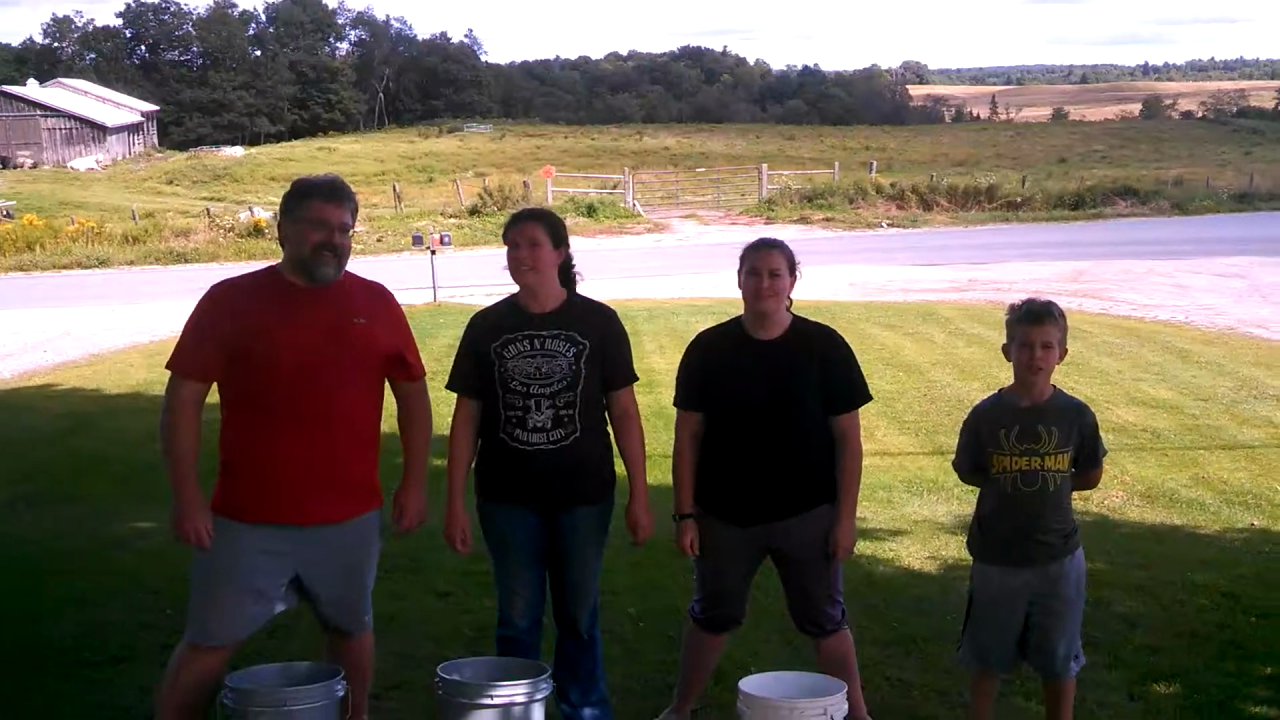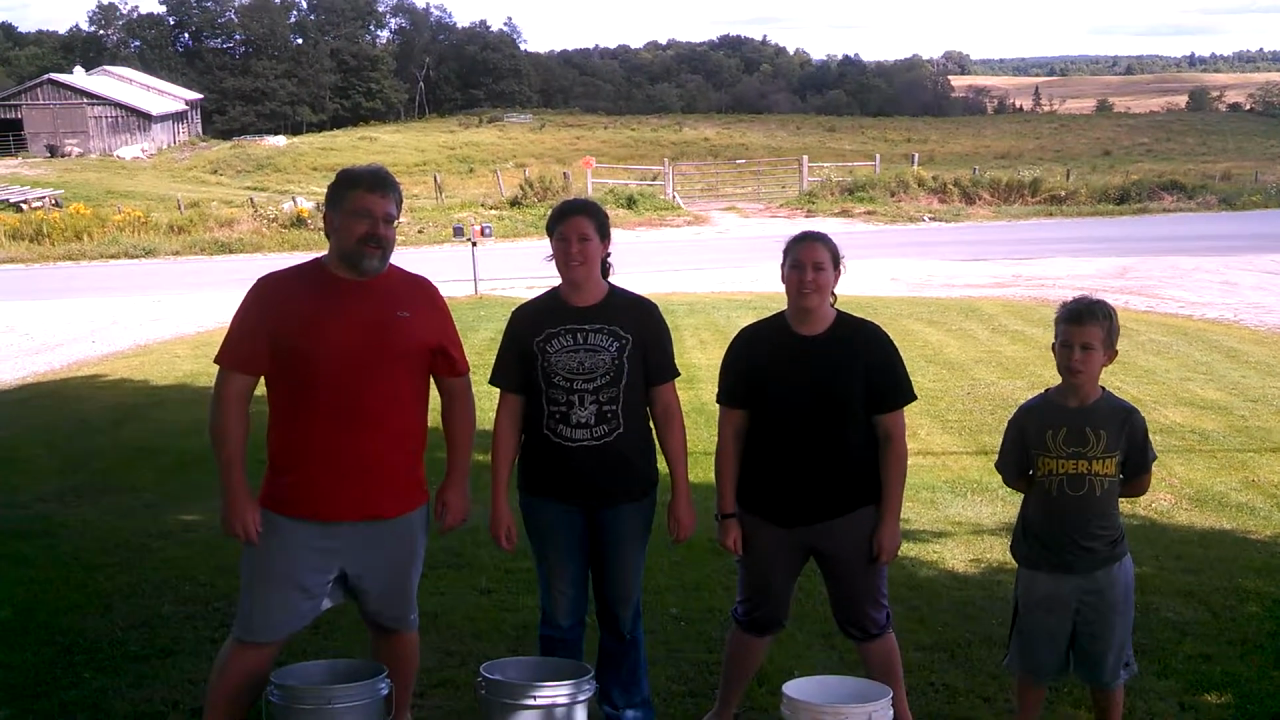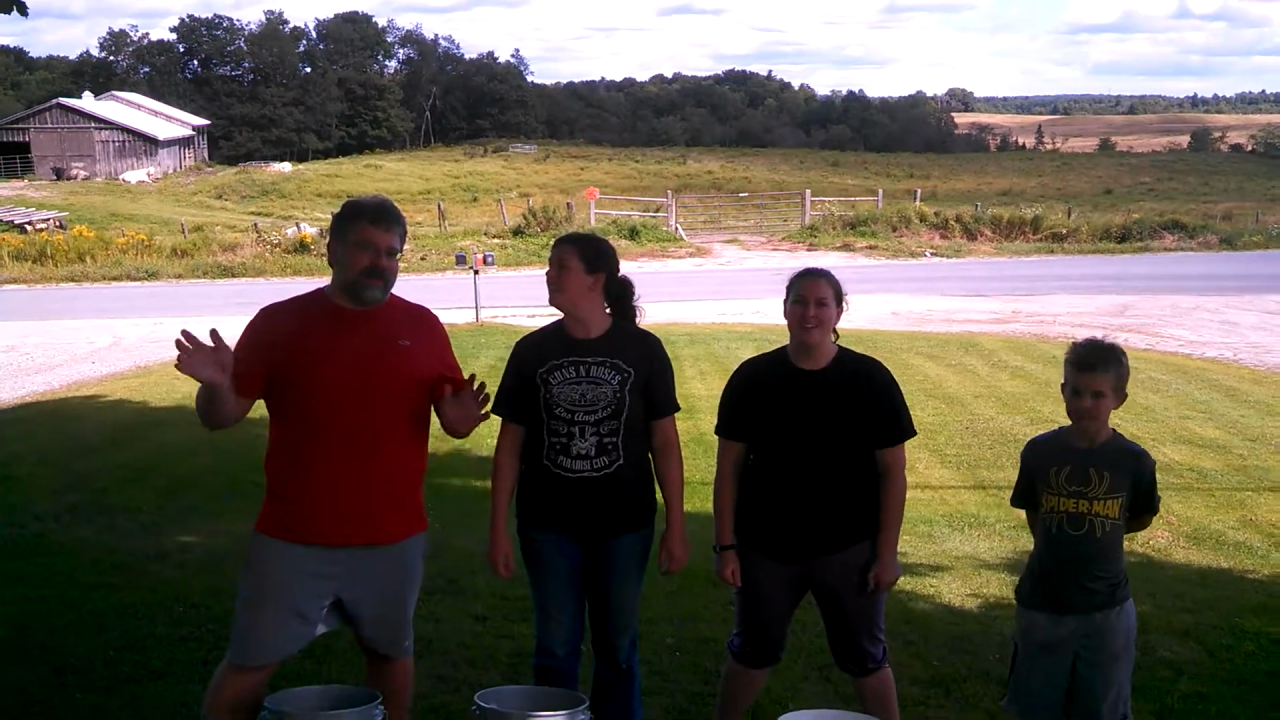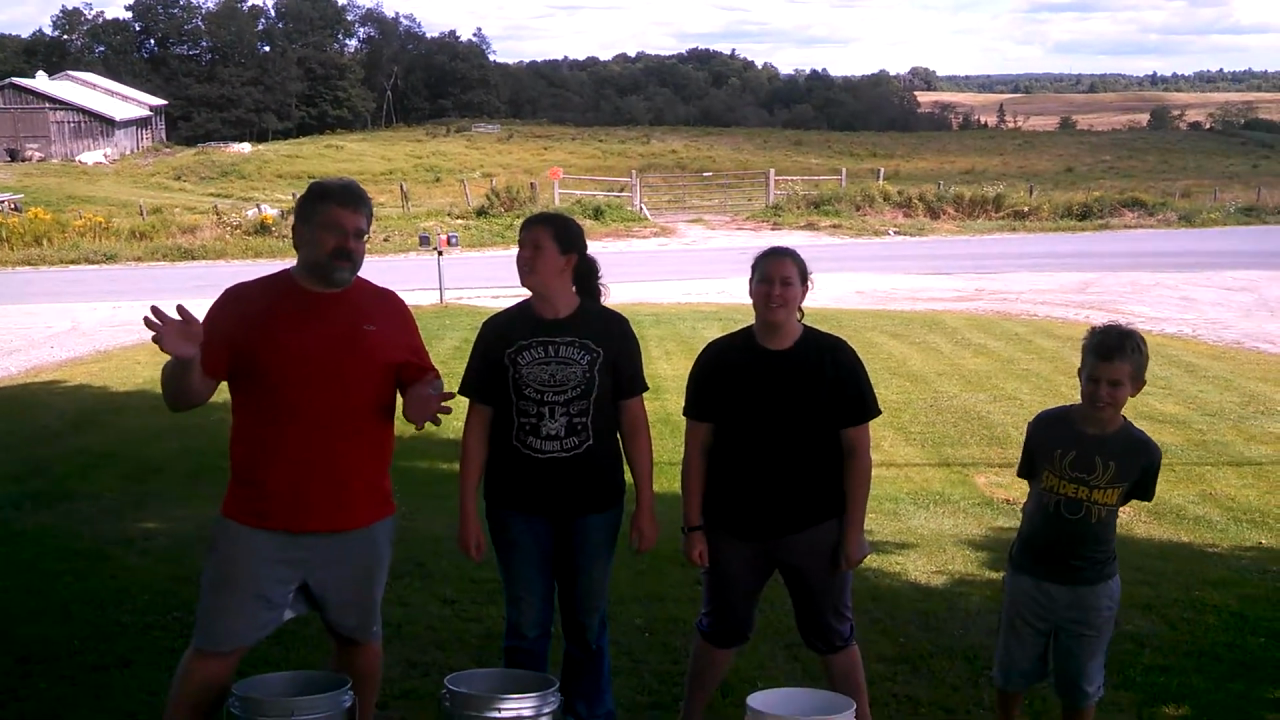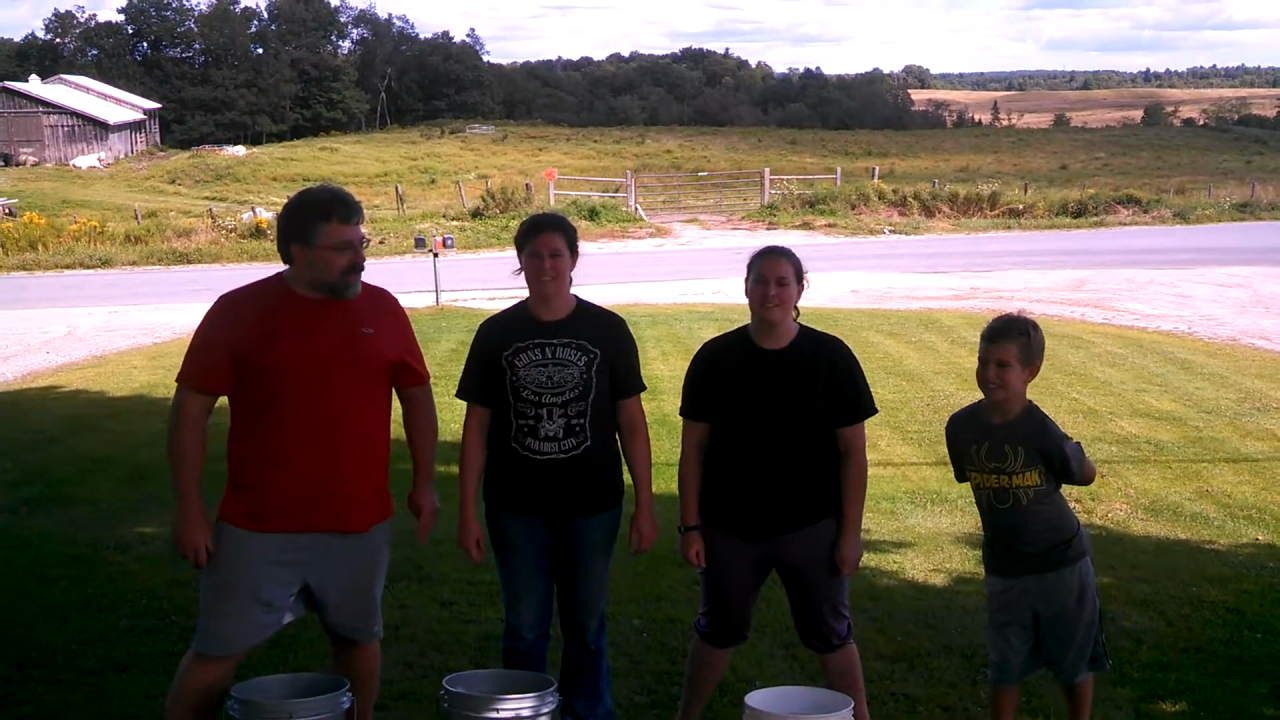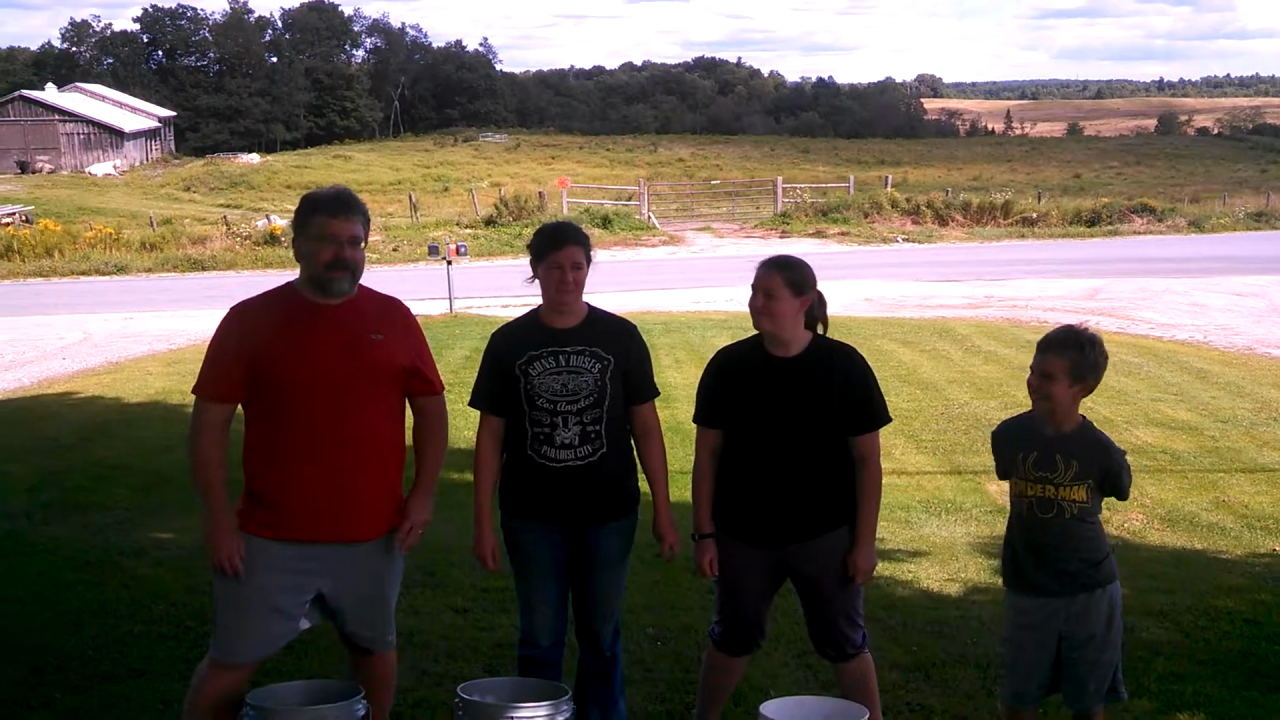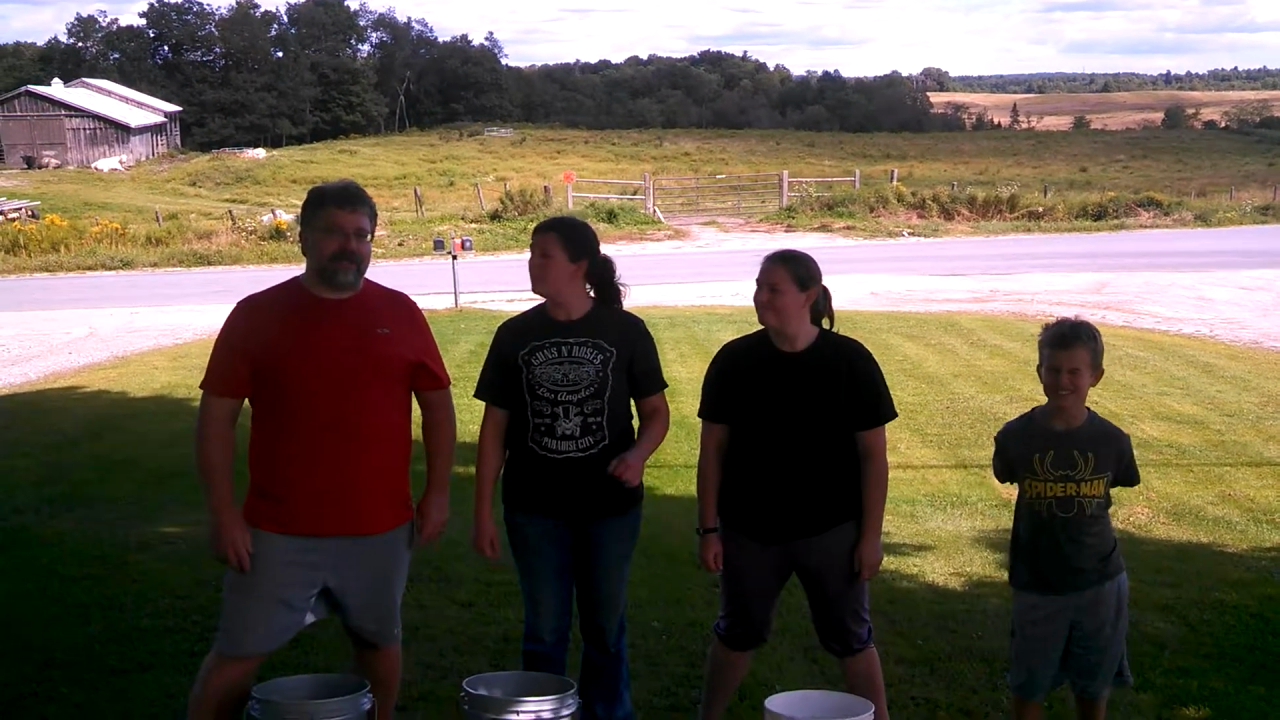
dt=0.7s
person 1, frame 1
left shoulder: (375, 302)
right shoulder: (230, 300)
left elbow: (412, 392)
right elbow: (184, 397)
left wrist: (414, 482)
right wrist: (186, 494)
left hip: (349, 516)
right hip: (247, 519)
left knee: (350, 627)
right knee: (209, 641)
person 1, frame 2
left shoulder: (420, 296)
right shoulder: (275, 293)
left elbow: (456, 387)
right elbow: (232, 391)
left wrist: (458, 478)
right wrist: (235, 490)
left hip: (395, 512)
right hip: (294, 514)
left knee: (395, 625)
right knee: (256, 638)
person 1, frame 3
left shoulder: (421, 326)
right shoulder: (278, 322)
left elbow: (455, 403)
right elbow: (222, 415)
left wrist: (458, 416)
right wrist: (216, 383)
left hip: (392, 537)
right hip: (292, 538)
left knee: (390, 650)
right knee: (251, 660)
person 1, frame 4
left shoulder: (387, 308)
right shoulder: (243, 303)
left elbow: (426, 380)
right elbow: (183, 398)
left wrist: (422, 398)
right wrist: (186, 361)
left hip: (359, 521)
right hip: (258, 523)
left knee: (359, 636)
right knee: (216, 647)
person 1, frame 5
left shoulder: (381, 309)
right shoulder: (236, 312)
left elbow: (417, 394)
right elbow: (190, 408)
left wrist: (423, 481)
right wrist: (189, 508)
left hip: (359, 523)
right hip: (258, 527)
left knee: (357, 636)
right knee: (216, 651)
person 1, frame 6
left shoulder: (393, 318)
right shoulder: (250, 319)
left elbow: (430, 406)
right elbow: (210, 421)
left wrist: (422, 494)
right wrist: (219, 518)
left hip: (372, 533)
right hip: (272, 537)
left knee: (373, 645)
right knee: (231, 660)
person 1, frame 7
left shoulder: (400, 312)
right shoulder: (256, 314)
left elbow: (437, 402)
right elbow: (217, 415)
left wrist: (437, 492)
right wrist: (224, 513)
left hip: (379, 526)
right hip: (279, 530)
left knee: (378, 639)
right knee: (237, 652)
person 2, frame 1
left shoulder: (598, 322)
right shoulder: (486, 326)
left elbow: (624, 410)
right elbow: (467, 416)
left wrist: (639, 495)
right wrist: (455, 501)
left hip: (582, 494)
right hip: (507, 497)
left knee: (578, 615)
right knee: (518, 616)
person 2, frame 2
left shoulder: (640, 315)
right shoulder: (528, 320)
left elbow: (665, 406)
right elbow: (510, 412)
left wrist: (681, 493)
right wrist: (499, 498)
left hip: (625, 491)
right hip: (550, 494)
left knee: (621, 614)
right knee: (560, 616)
person 2, frame 3
left shoulder: (643, 350)
right shoulder: (532, 351)
left elbow: (664, 440)
right elbow: (510, 442)
left wrist: (676, 525)
right wrist: (498, 527)
left hip: (624, 524)
right hip: (548, 524)
left knee: (616, 645)
right knee: (556, 644)
person 2, frame 4
left shoulder: (610, 329)
right shoulder: (499, 331)
left elbow: (633, 420)
right elbow: (478, 423)
left wrist: (646, 504)
right wrist: (467, 509)
left hip: (593, 504)
right hip: (518, 505)
left knee: (587, 624)
right knee: (526, 626)
person 2, frame 5
left shoulder: (607, 330)
right shoulder: (495, 334)
left elbow: (631, 421)
right elbow: (477, 426)
left wrist: (644, 505)
right wrist: (467, 512)
left hip: (592, 505)
right hip: (516, 507)
left knee: (585, 625)
right knee: (525, 628)
person 2, frame 6
left shoulder: (620, 337)
right shoulder: (509, 342)
left elbow: (645, 425)
right elbow: (491, 435)
left wrist: (663, 510)
right wrist: (483, 521)
left hip: (607, 513)
right hip: (531, 516)
left knee: (600, 633)
right knee: (540, 636)
person 2, frame 7
left shoulder: (626, 331)
right shoulder: (514, 335)
left elbow: (656, 409)
right elbow: (495, 426)
left wrist: (638, 454)
right wrist: (483, 511)
left hip: (610, 506)
right hip: (535, 508)
left knee: (605, 627)
right knee: (544, 630)
person 3, frame 1
left shoulder: (824, 346)
right shoulder: (709, 348)
left elbow: (847, 437)
right elbow: (688, 436)
left wrist: (846, 516)
right wrist: (685, 513)
left hip: (807, 512)
right hip: (725, 514)
left knee: (824, 620)
right knee: (712, 616)
person 3, frame 2
left shoulder: (869, 343)
right shoulder: (751, 344)
left elbow: (892, 436)
right elbow: (731, 433)
left wrist: (890, 519)
right wrist: (728, 512)
left hip: (851, 514)
right hip: (767, 514)
left knee: (869, 623)
right knee: (754, 618)
person 3, frame 3
left shoulder: (869, 378)
right shoulder: (752, 378)
left elbow: (892, 470)
right elbow: (730, 466)
left wrist: (886, 552)
right wrist: (725, 544)
left hip: (849, 548)
right hip: (766, 548)
left knee: (865, 657)
right knee: (752, 651)
person 3, frame 4
left shoulder: (835, 358)
right shoulder: (719, 358)
left elbow: (856, 451)
right elbow: (697, 447)
left wrist: (853, 530)
right wrist: (694, 525)
left hip: (815, 526)
right hip: (733, 526)
left knee: (832, 635)
right knee: (719, 630)
person 3, frame 5
left shoulder: (831, 357)
right shoulder: (715, 358)
left elbow: (852, 451)
right elbow: (694, 448)
left wrist: (850, 531)
right wrist: (691, 525)
left hip: (812, 526)
right hip: (730, 527)
left knee: (830, 634)
right knee: (717, 630)
person 3, frame 6
left shoulder: (844, 365)
right shoulder: (728, 365)
left elbow: (867, 459)
right elbow: (708, 454)
left wrist: (864, 541)
right wrist: (704, 532)
left hip: (826, 535)
right hip: (744, 535)
left knee: (845, 643)
right knee: (732, 639)
person 3, frame 7
left shoulder: (851, 361)
right shoulder: (734, 360)
left elbow: (873, 454)
right elbow: (713, 449)
left wrist: (871, 535)
right wrist: (709, 527)
left hip: (832, 529)
right hip: (749, 530)
left knee: (851, 638)
right knee: (737, 633)
person 4, frame 1
left shoulder: (1076, 414)
right shoulder: (986, 414)
left elbow: (1091, 476)
right elbow: (969, 473)
left wrist: (1048, 488)
right wrist: (1009, 487)
left hip: (1058, 558)
right hip: (996, 557)
left knee: (1060, 660)
right knee: (988, 657)
person 4, frame 2
left shoulder: (1125, 418)
right shoulder: (1031, 415)
left elbow: (1139, 484)
right elbow: (1013, 478)
left wrist: (1096, 493)
right wrist: (1052, 493)
left hip: (1106, 564)
right hip: (1042, 564)
left knee: (1108, 669)
right knee: (1034, 664)
person 4, frame 3
left shoulder: (1134, 461)
right shoulder: (1039, 451)
left elbow: (1141, 520)
left wrist: (1095, 535)
right wrist: (1054, 549)
left hip: (1107, 608)
right hip: (1043, 603)
person 4, frame 4
left shoulder: (1141, 451)
right shoulder: (1045, 426)
left elbow: (1121, 500)
left wrist: (1084, 517)
right wrist: (1050, 519)
left hip: (1092, 584)
right hip: (1030, 572)
left knee: (1080, 683)
right knee: (1012, 673)
person 4, frame 5
left shoulder: (1042, 432)
right shoulder: (961, 426)
left elbow: (1085, 475)
left hip: (1062, 562)
right hip: (1005, 567)
left knee: (1075, 660)
right knee: (1005, 664)
person 4, frame 6
left shoulder: (1100, 450)
right shoulder: (1009, 435)
left elbow: (1119, 492)
left hip: (1090, 587)
right hip: (1029, 587)
left knee: (1089, 688)
right knee: (1021, 685)
person 4, frame 7
left shoulder: (1111, 440)
right shoulder: (1015, 437)
left wrist: (1074, 502)
right wrist: (1050, 501)
left hip: (1099, 580)
right hip: (1036, 581)
left knee: (1094, 679)
right knee: (1029, 679)
